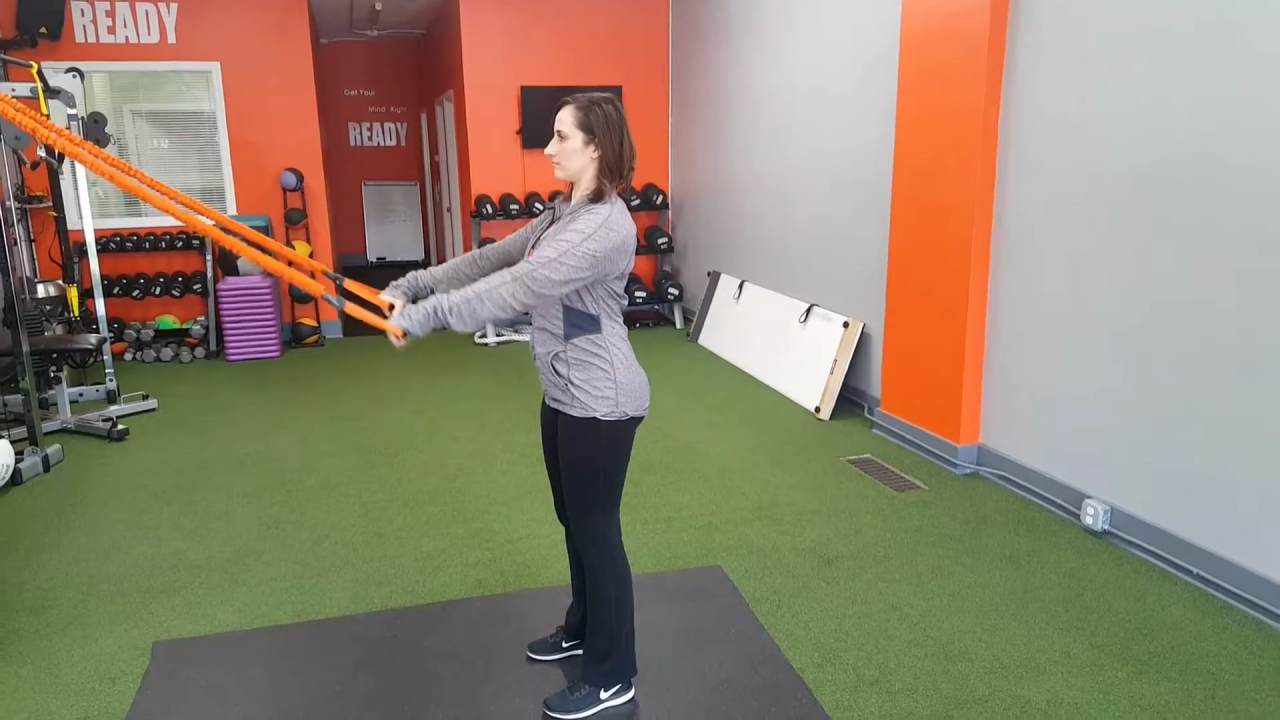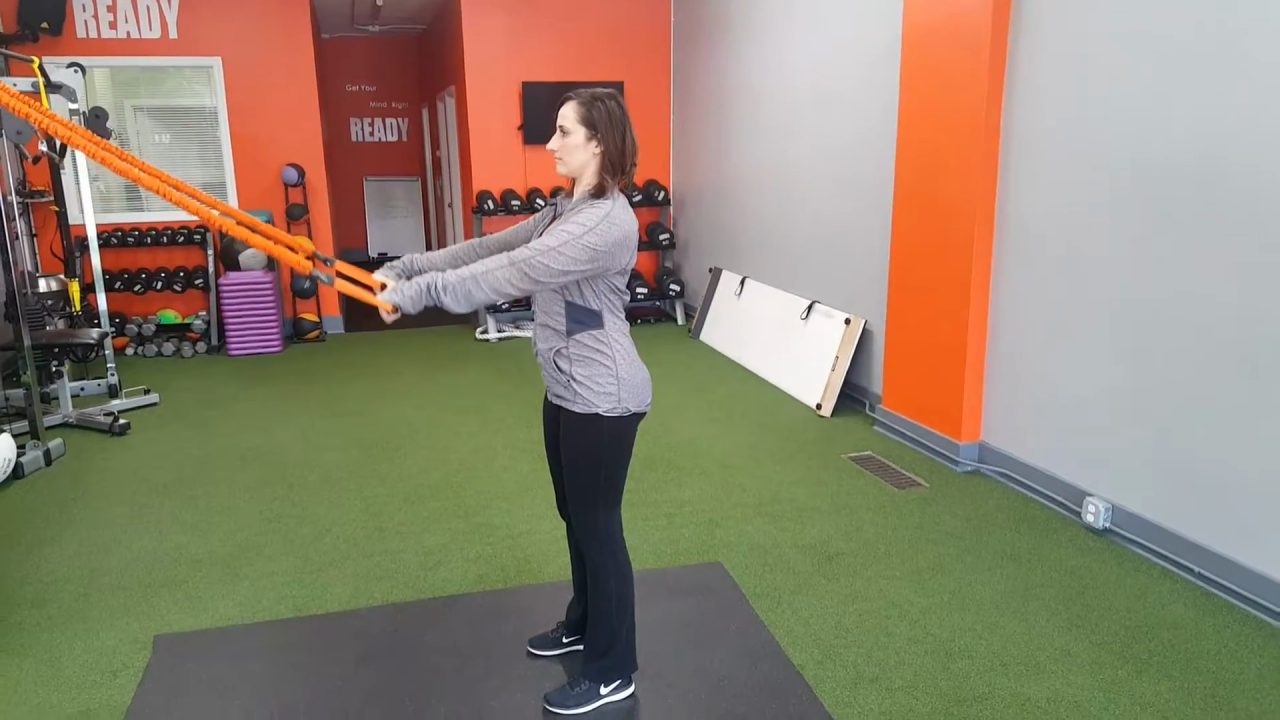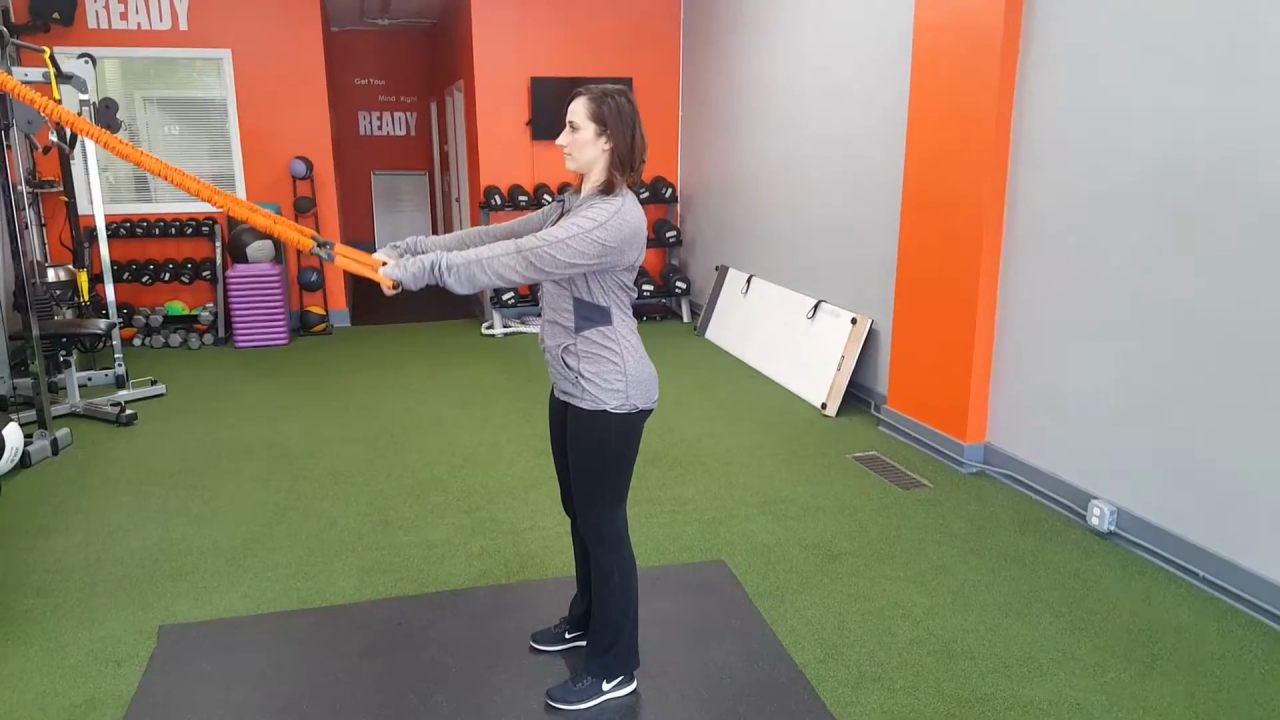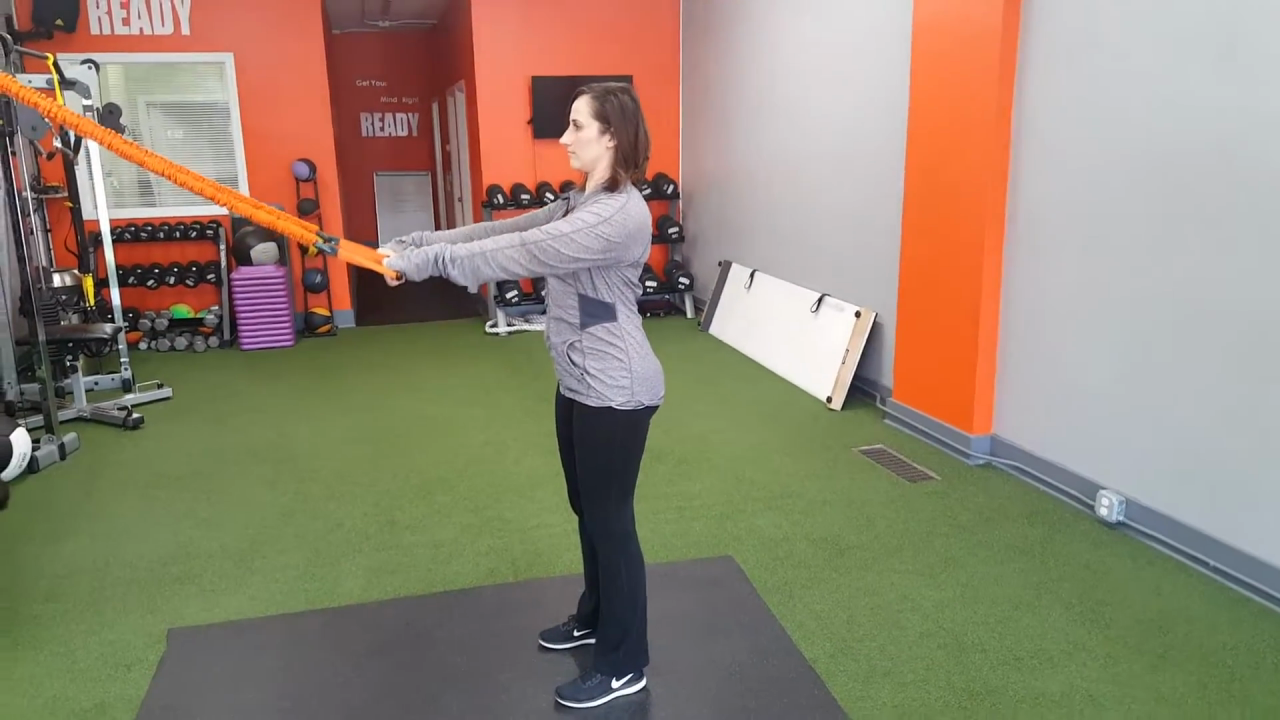
dt=0.2s
person 1, frame 1
left shoulder: (606, 225)
right shoulder: (563, 214)
left elbow: (522, 285)
right elbow: (492, 259)
left wrist: (426, 315)
right wrist: (409, 286)
left hip: (600, 402)
right hip: (564, 396)
left knee: (597, 531)
right knee: (573, 521)
right ankle: (582, 629)
person 1, frame 2
left shoulder: (608, 221)
right shoulder: (566, 210)
left elbow: (518, 271)
right elbow: (493, 246)
left wrist: (420, 291)
right wrist: (405, 268)
left hip: (602, 398)
right hip: (566, 391)
left knee: (598, 526)
right knee: (575, 517)
right ankle: (583, 623)
person 1, frame 3
left shoulder: (617, 217)
right shoulder: (575, 206)
left elbow: (522, 259)
right elbow: (501, 234)
left wrist: (422, 270)
right wrist: (407, 250)
left hip: (609, 395)
right hip: (573, 386)
left knee: (603, 522)
right knee: (580, 512)
left ankle: (613, 667)
right ankle: (586, 619)
person 1, frame 4
left shoulder: (621, 213)
right shoulder: (581, 204)
left elbow: (525, 252)
right elbow: (507, 229)
left wrist: (427, 260)
right wrist: (413, 244)
left hip: (616, 391)
right hip: (579, 384)
left knee: (610, 519)
right knee: (587, 509)
left ankle: (623, 665)
right ankle: (595, 617)
